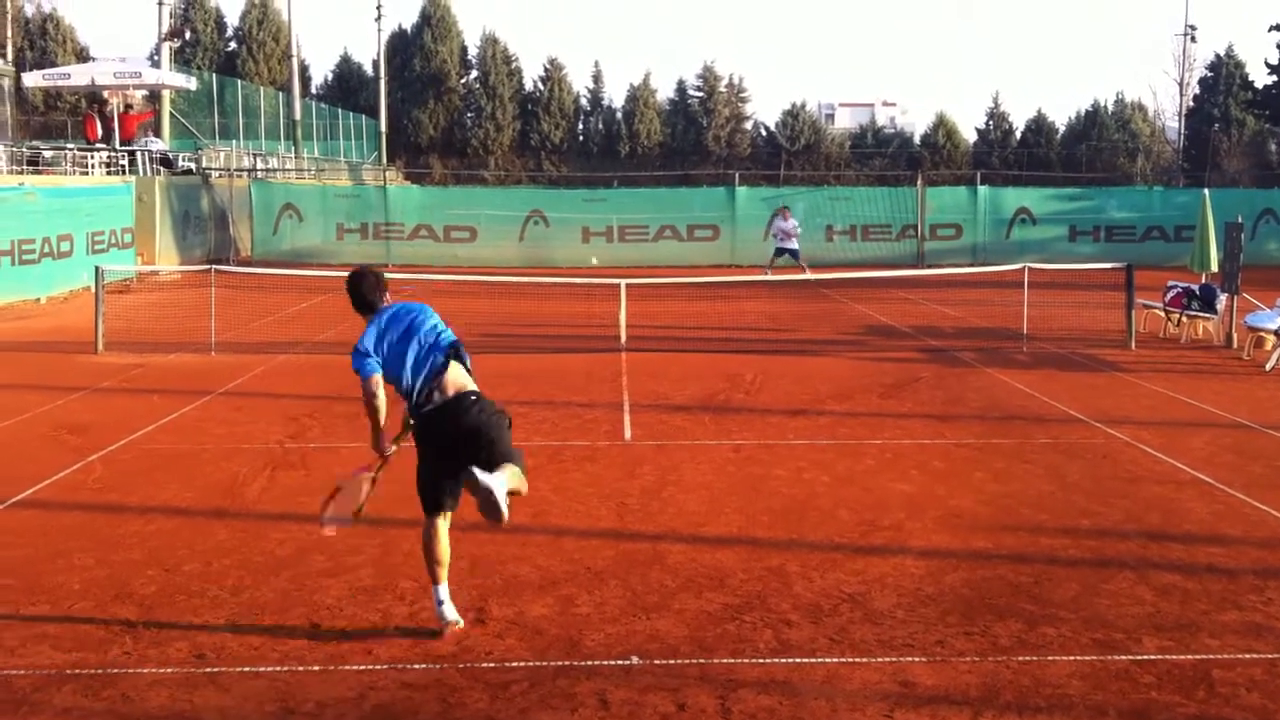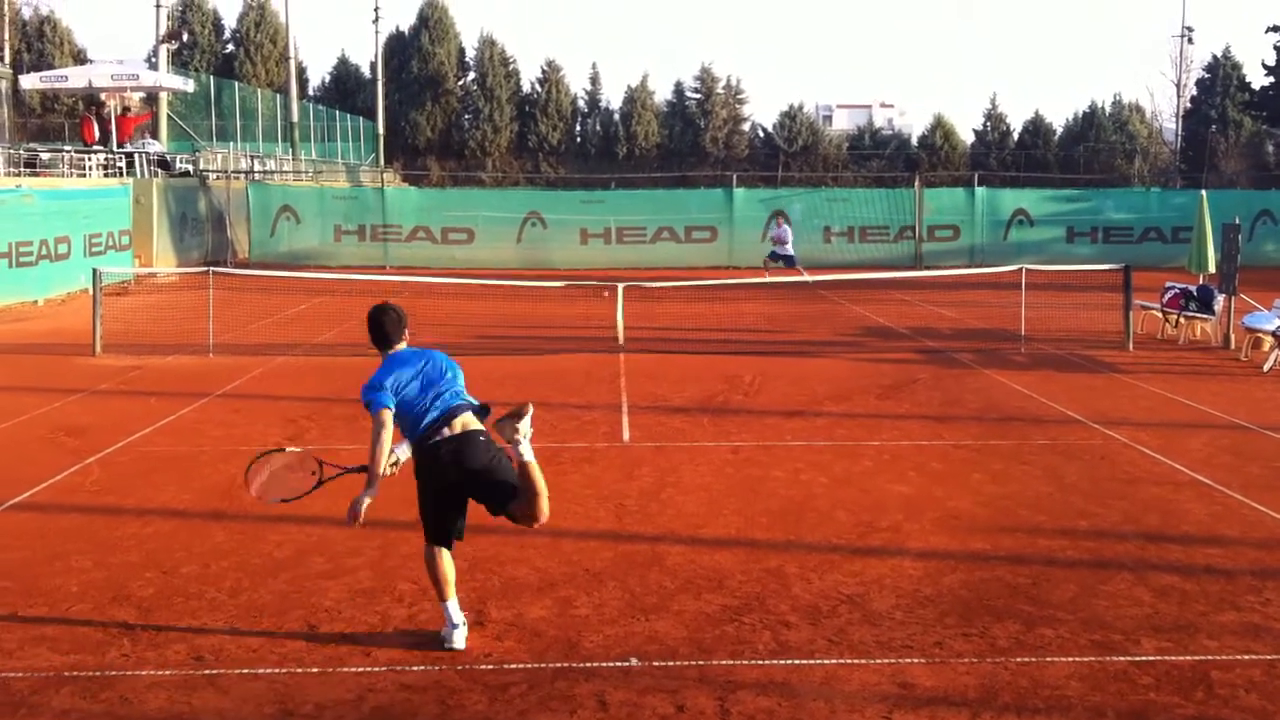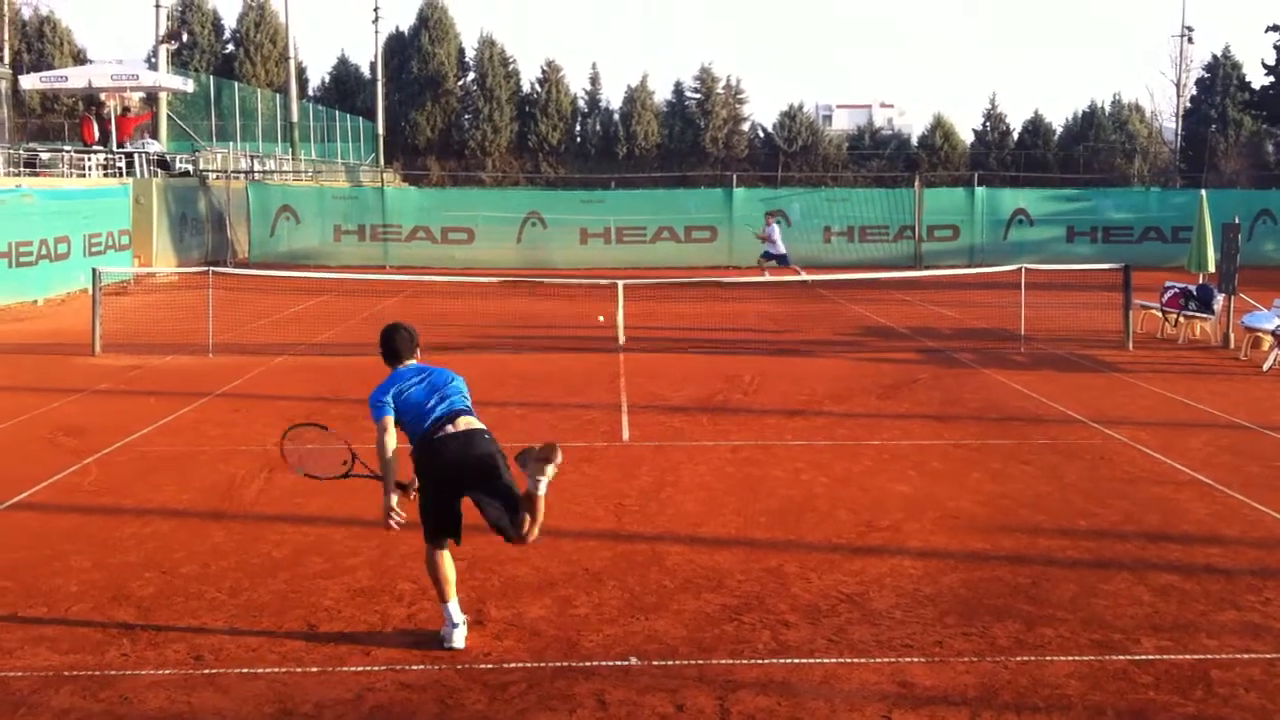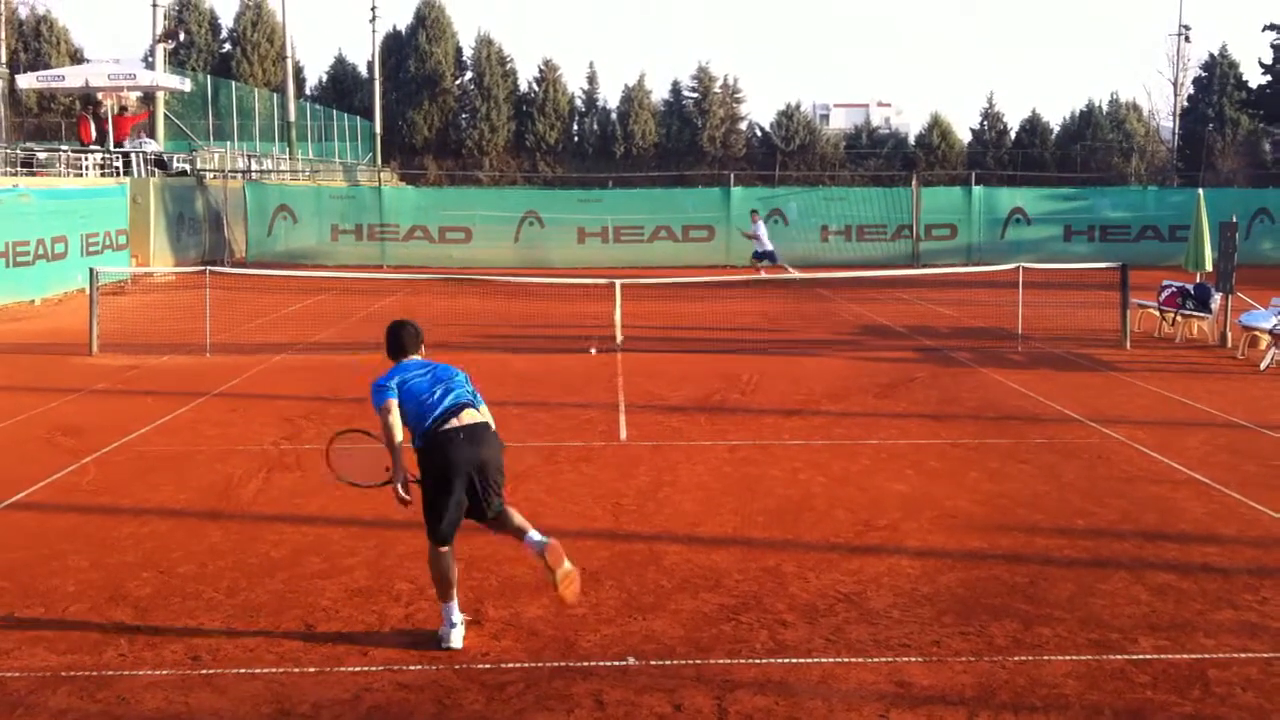
dt=0.1s
person 1, frame 1
left shoulder: (364, 346)
right shoulder: (418, 311)
left elbow: (375, 394)
left wrist: (379, 437)
left hip: (431, 422)
right hip: (469, 407)
left knee: (437, 516)
right knee: (513, 477)
left ankle: (444, 605)
right ankle: (494, 482)
person 1, frame 2
left shoulder: (378, 381)
right shoulder: (441, 360)
left elbow: (384, 431)
left wrist: (369, 490)
left hip: (435, 456)
right hip: (476, 445)
left knee: (437, 544)
right knee: (533, 516)
left ankle: (453, 623)
right ankle: (516, 442)
person 1, frame 3
left shoulder: (384, 391)
right shoulder: (447, 376)
left elbow: (387, 435)
left wrist: (390, 495)
left hip: (436, 454)
right hip: (477, 441)
left knee: (438, 544)
right knee: (523, 531)
left ankle: (454, 624)
right ankle: (536, 475)
person 1, frame 4
left shoulder: (384, 382)
right shoulder: (453, 373)
left elbow: (391, 419)
left wrist: (399, 471)
right wrist: (486, 466)
left hip: (443, 449)
right hip: (484, 440)
left knee: (441, 543)
right knee: (500, 516)
left ankle: (452, 625)
right ankle: (543, 545)
